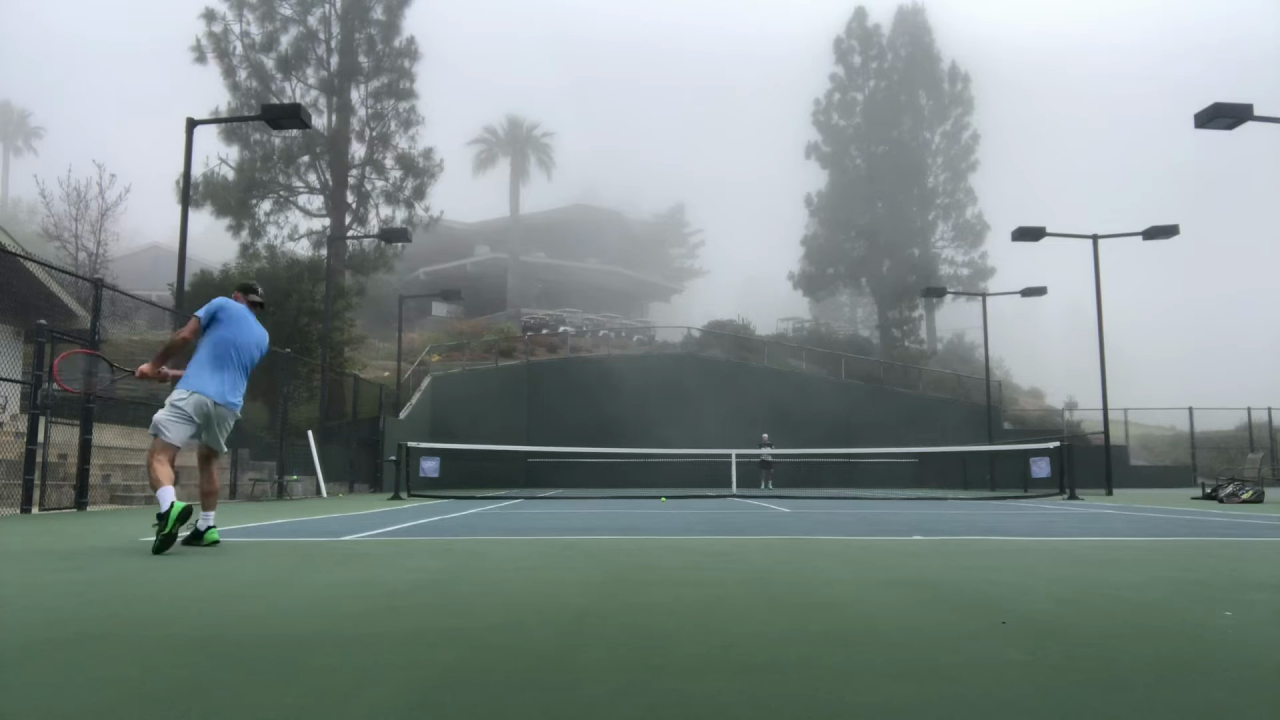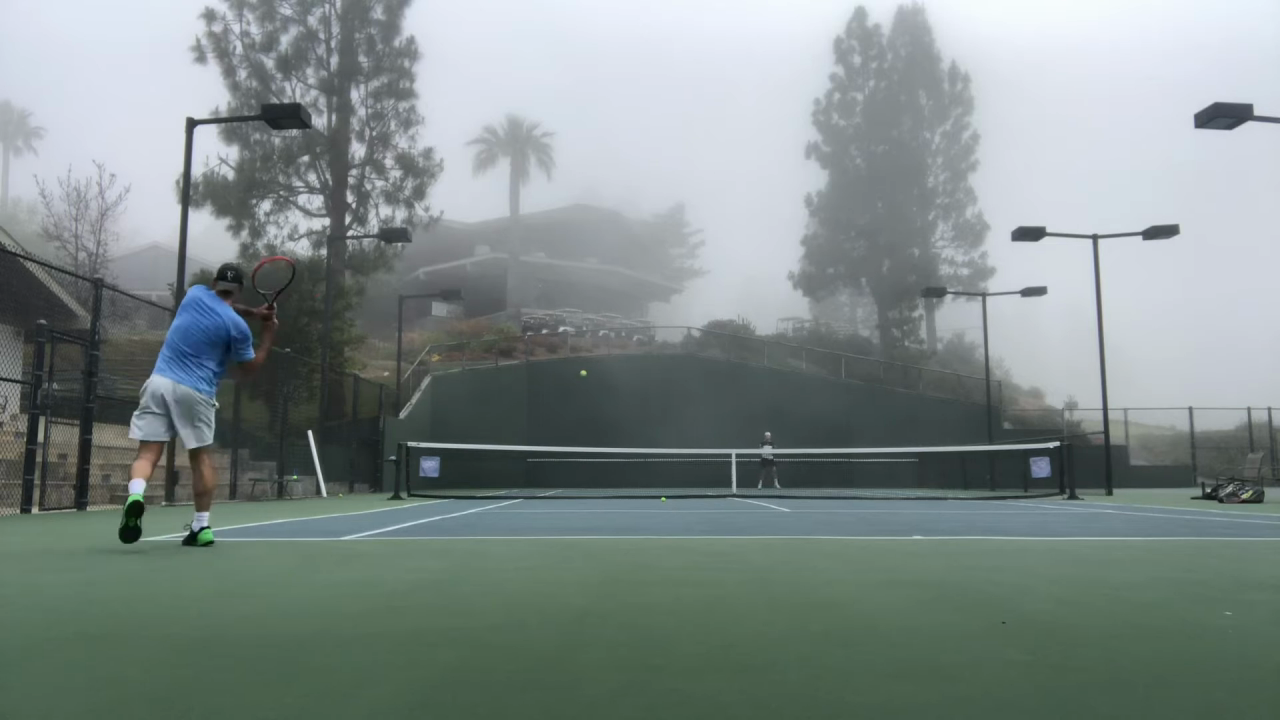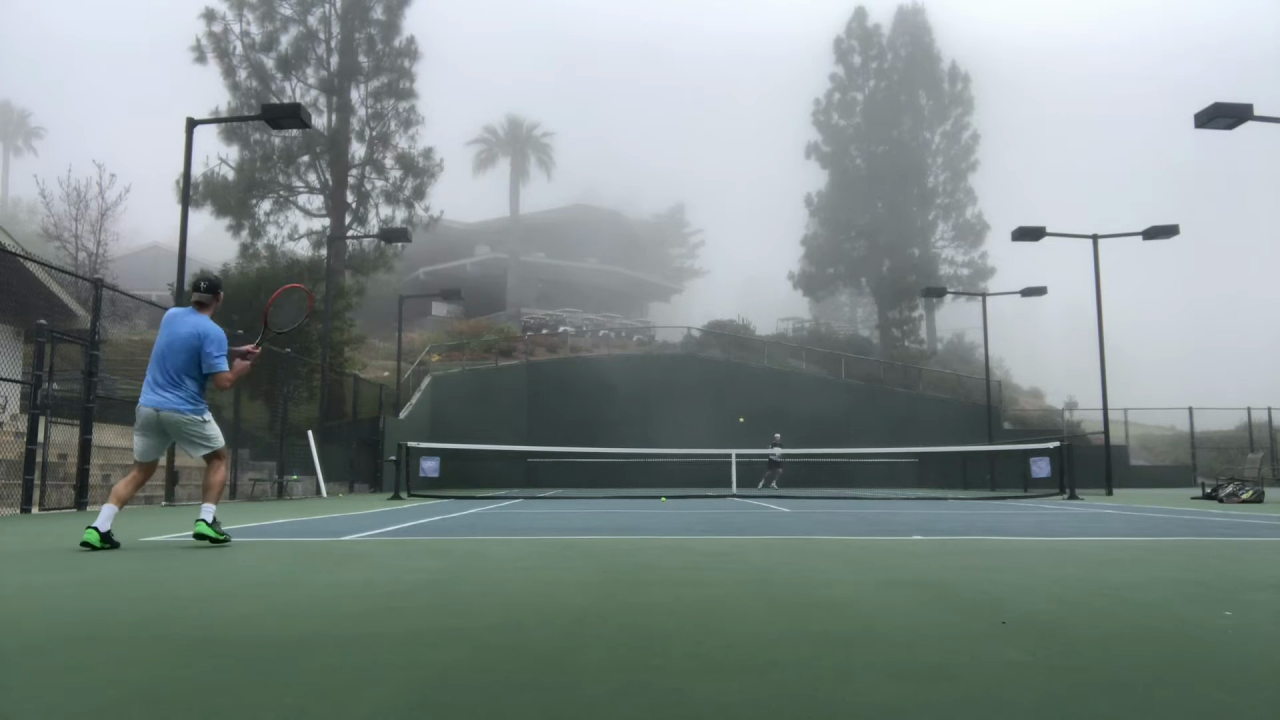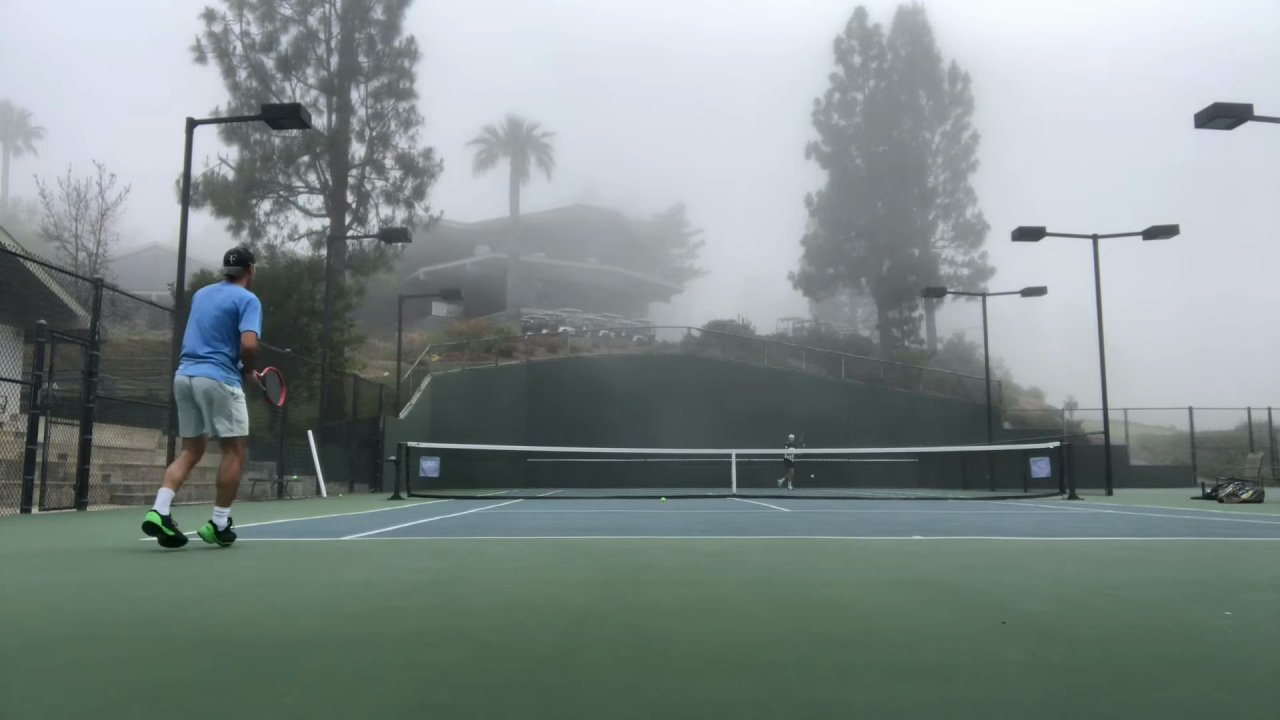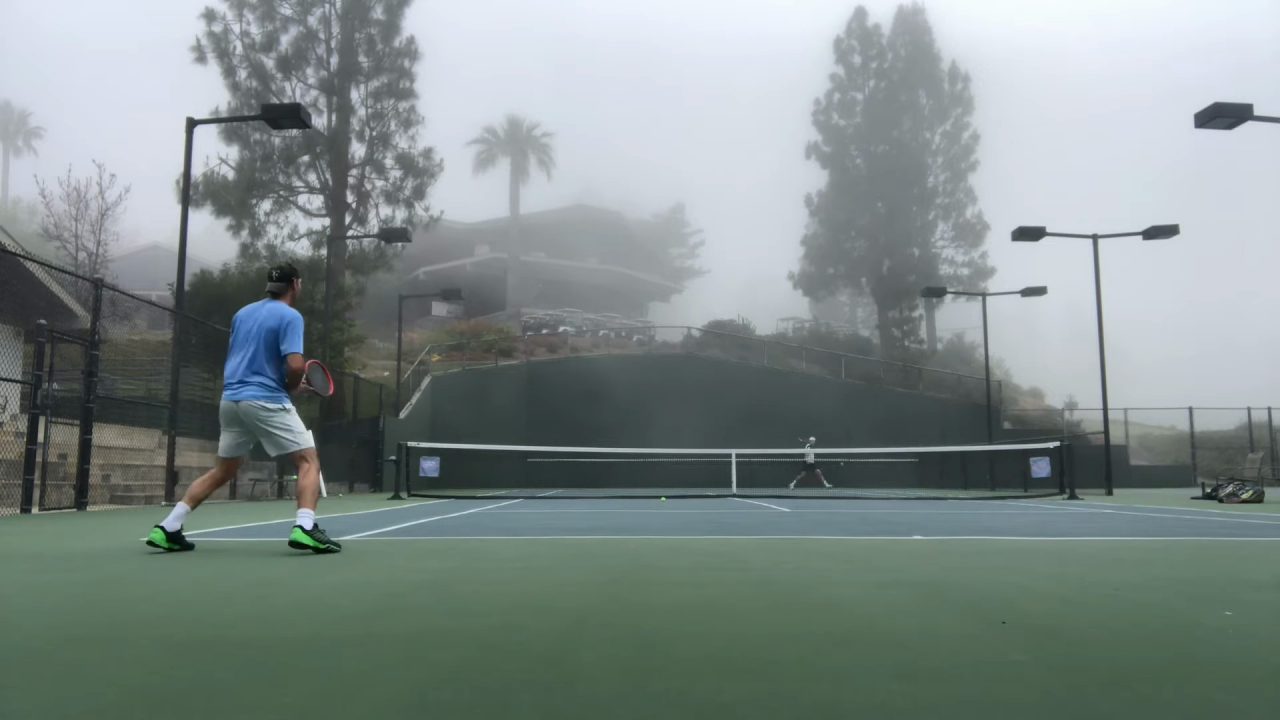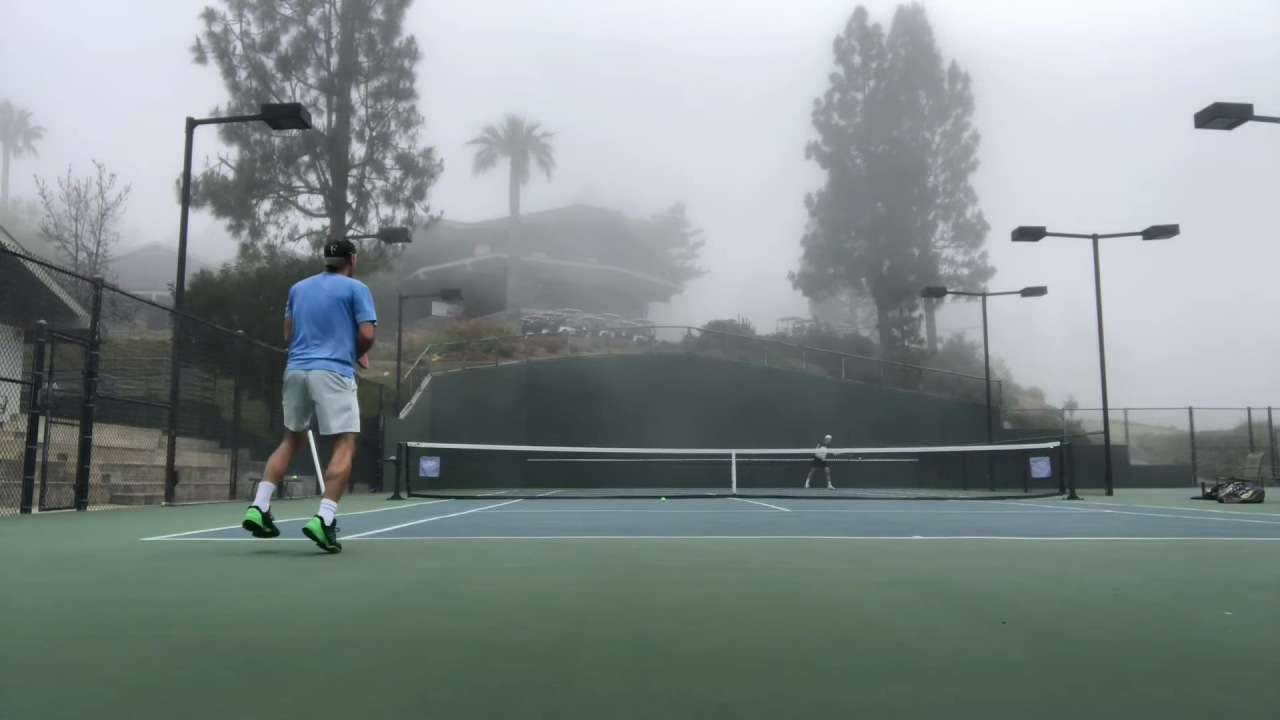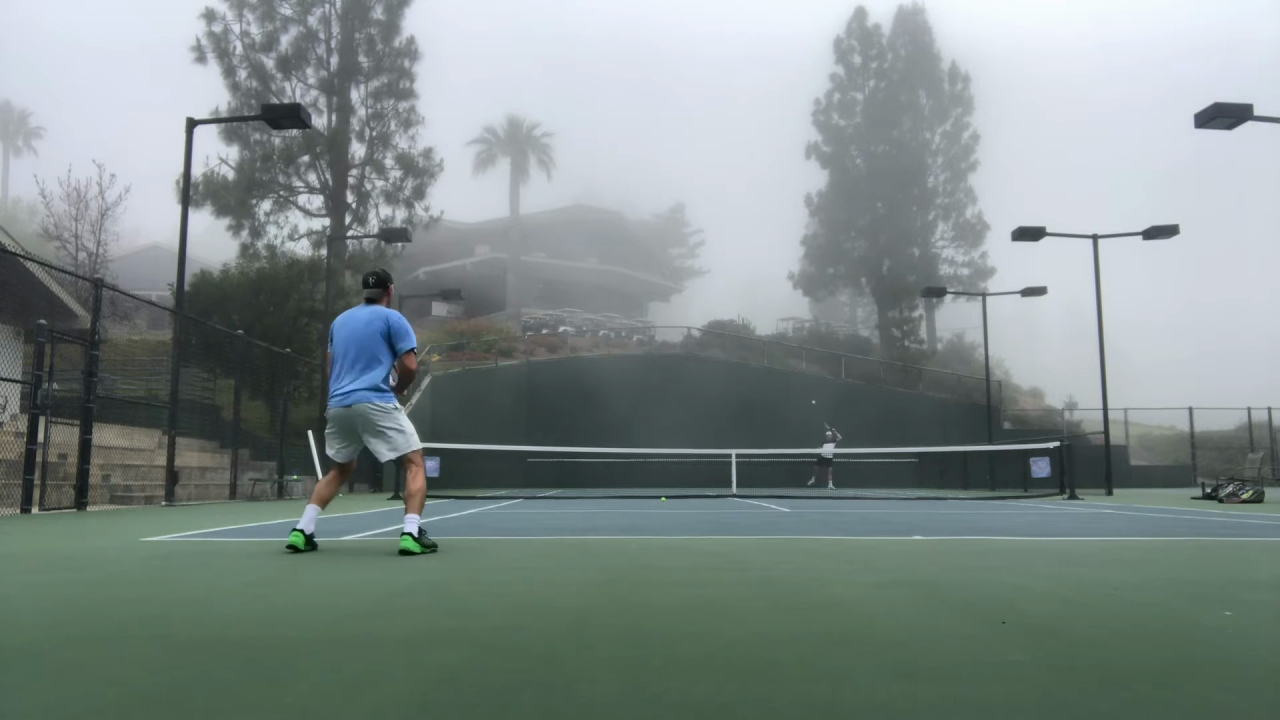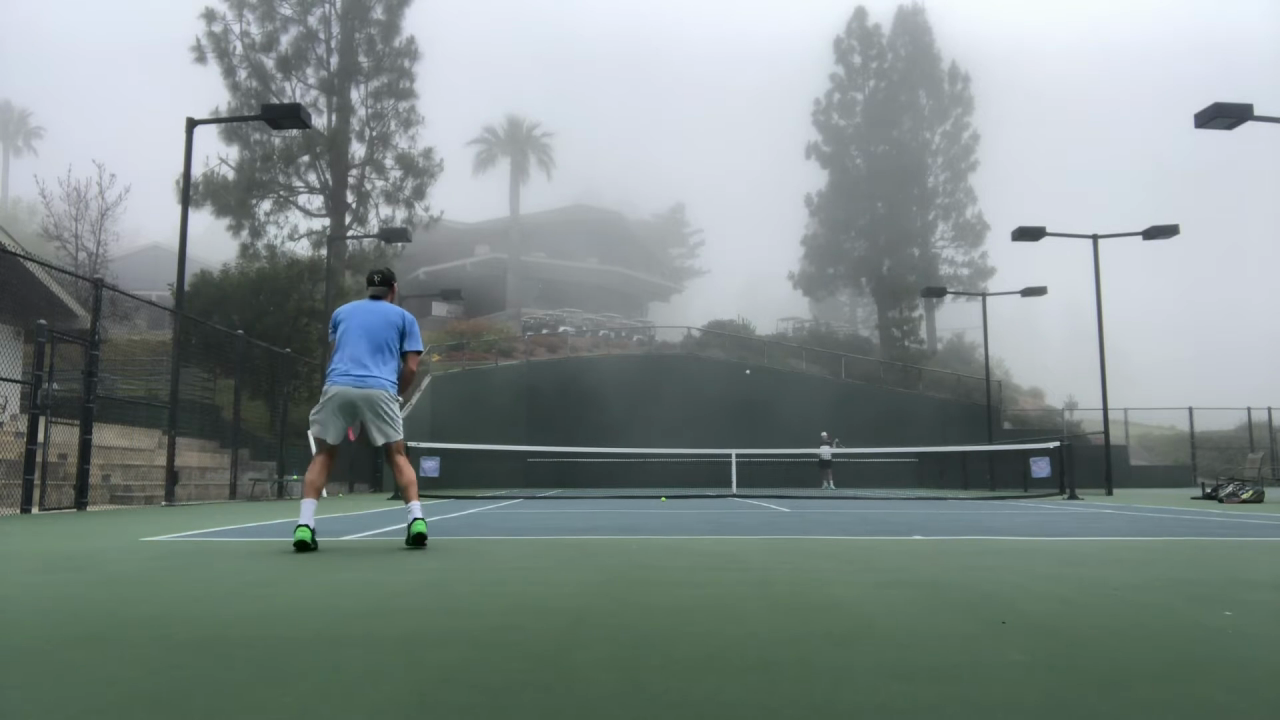
dt=0.3s
person 1, frame 1
left shoulder: (223, 305)
right shoulder: (262, 338)
left elbow: (186, 336)
left wrist: (156, 363)
right wrist: (172, 375)
left hip: (193, 395)
right hip: (228, 406)
left knee: (159, 458)
right knee: (208, 460)
left ankle: (170, 509)
right ankle: (206, 528)
person 1, frame 2
left shoulder: (195, 294)
right shoulder: (238, 327)
right elbow: (250, 368)
left wrist: (254, 312)
right wrist: (269, 334)
left hip: (160, 383)
right hip: (196, 393)
left knee: (147, 456)
right knee: (201, 457)
left ankle: (136, 498)
right ankle: (201, 527)
person 1, frame 3
left shoulder: (171, 315)
right shoulder: (214, 333)
right elbow: (222, 384)
left wrist: (234, 353)
right wrist: (241, 370)
left hip: (149, 406)
right hip: (186, 411)
left knee: (140, 472)
right knee: (218, 459)
left ankle: (98, 529)
right ankle: (207, 522)
person 1, frame 4
left shoulder: (201, 294)
right shoulder: (248, 300)
right elbow: (249, 345)
right wrist: (247, 370)
left hip: (185, 376)
right hip: (219, 380)
left knee: (190, 452)
right knee: (235, 451)
left ankle: (159, 513)
right ankle: (218, 523)
person 1, frame 5
left shoulder: (243, 314)
right shoulder: (290, 316)
right elbow: (295, 366)
right wrist: (293, 384)
left hip: (231, 401)
right hip: (270, 403)
left knee: (222, 472)
right knee: (309, 462)
left ankle: (167, 528)
right ankle: (306, 528)
person 1, frame 6
left shoulder: (298, 289)
right shoulder: (355, 287)
left elbow: (288, 334)
right elbow: (367, 334)
right wrist: (352, 354)
left hip: (296, 371)
right hip: (332, 372)
left knee: (290, 442)
right knee: (345, 447)
left ankle: (258, 509)
right ankle: (323, 520)
person 1, frame 7
left shoulder: (339, 321)
right shoulder: (393, 318)
right elbow: (410, 366)
right wrist: (394, 390)
left hip: (338, 406)
right hip: (375, 403)
left knee: (340, 471)
right knee: (415, 465)
left ankle: (304, 529)
right ankle: (412, 533)
person 1, frame 8
left shoulder: (342, 312)
right shoulder: (405, 318)
right elbow: (411, 368)
right wrist: (396, 396)
left hip: (337, 387)
right hip: (379, 390)
left knee: (323, 456)
right knee: (397, 457)
left ankle: (305, 526)
right ankle: (416, 520)
